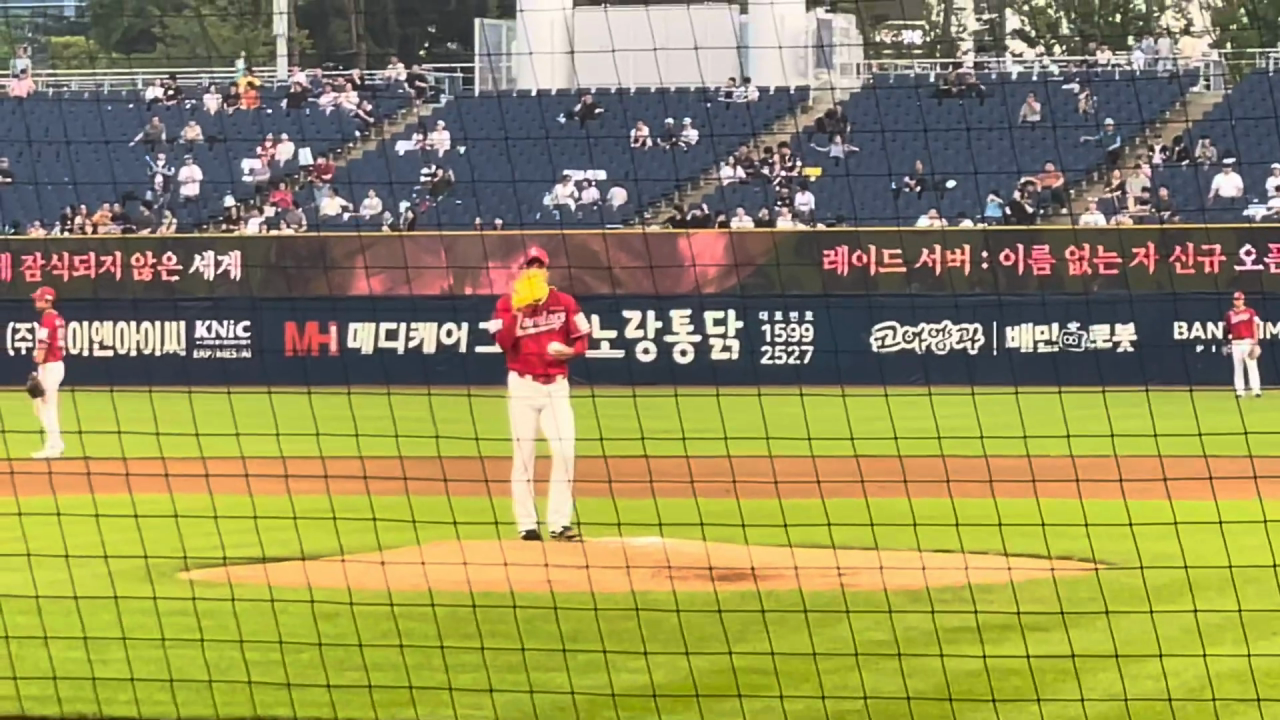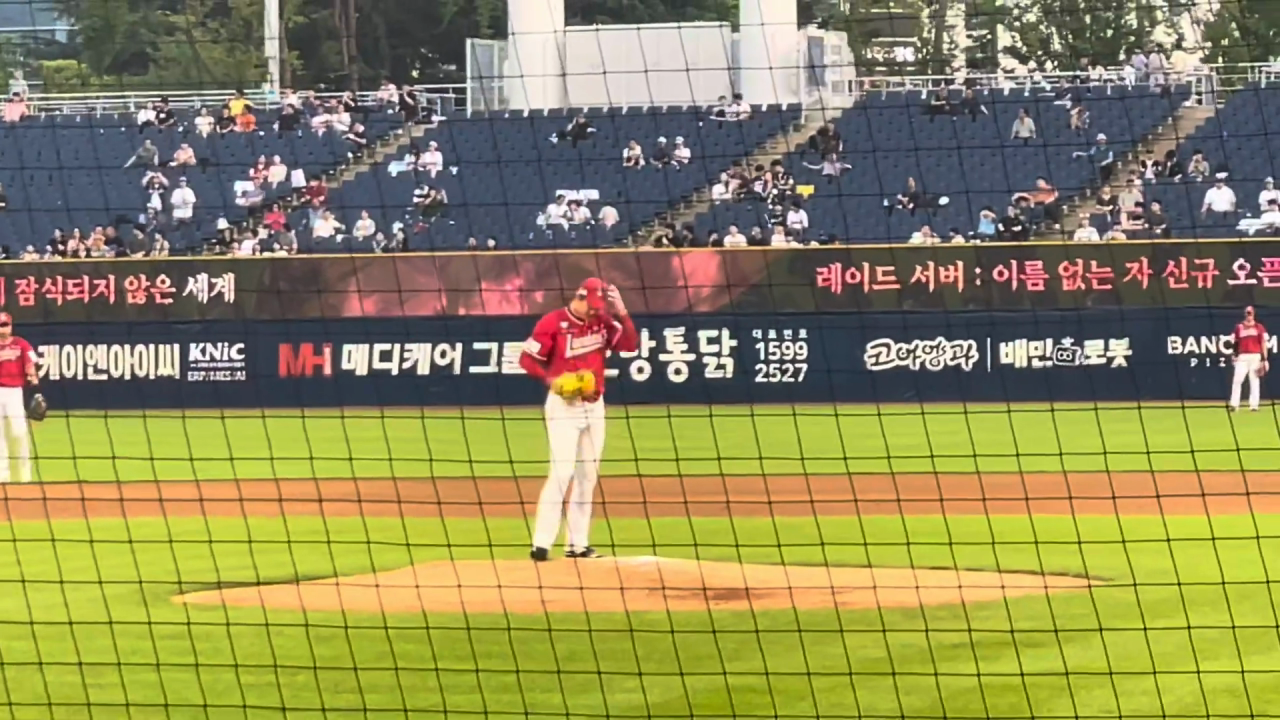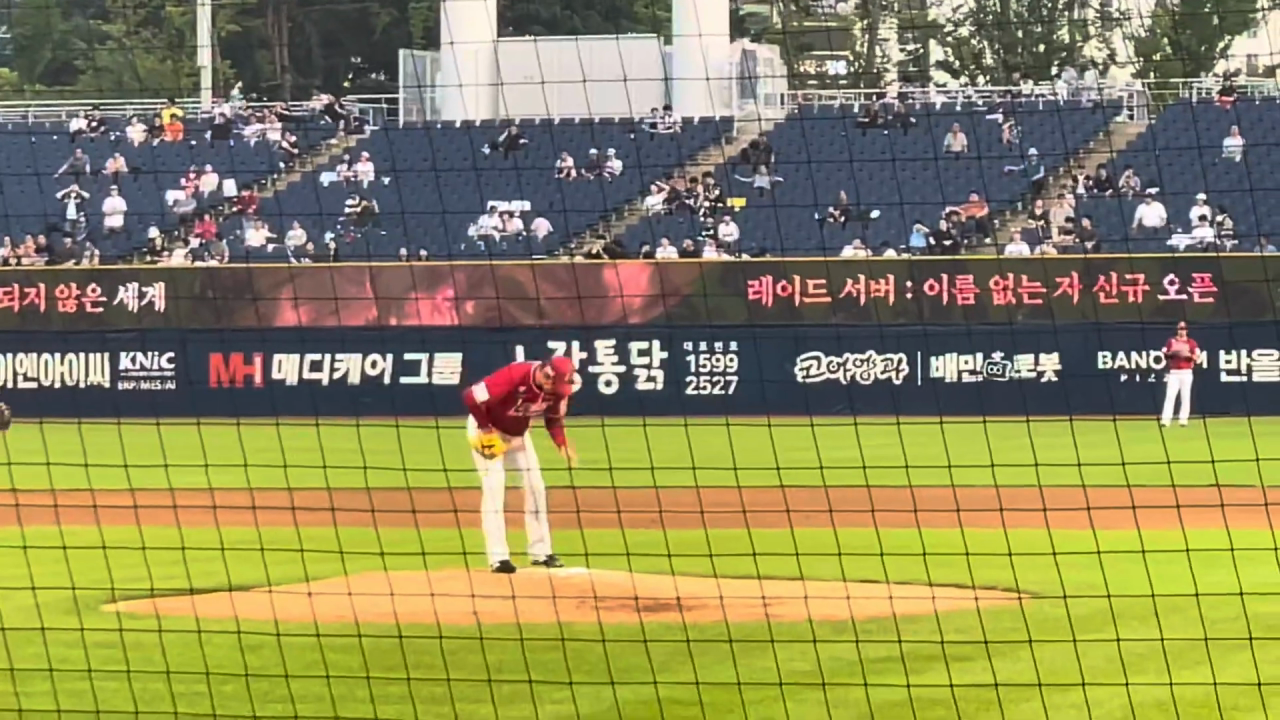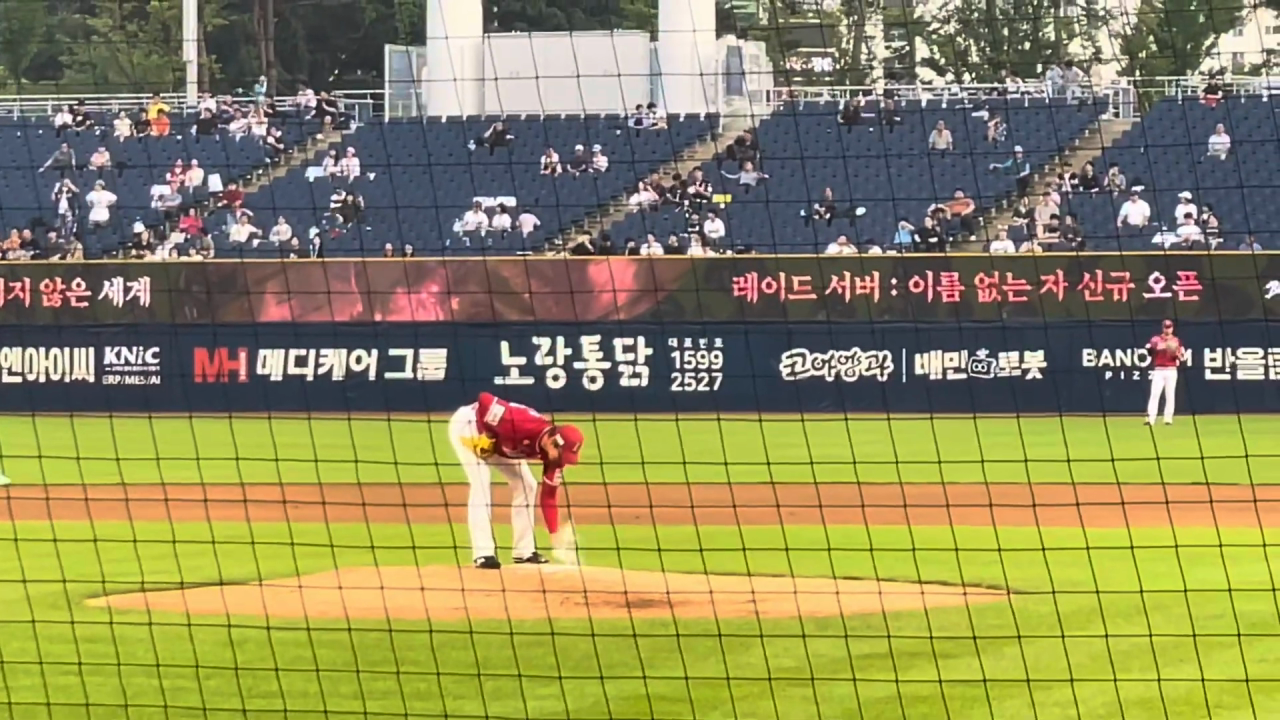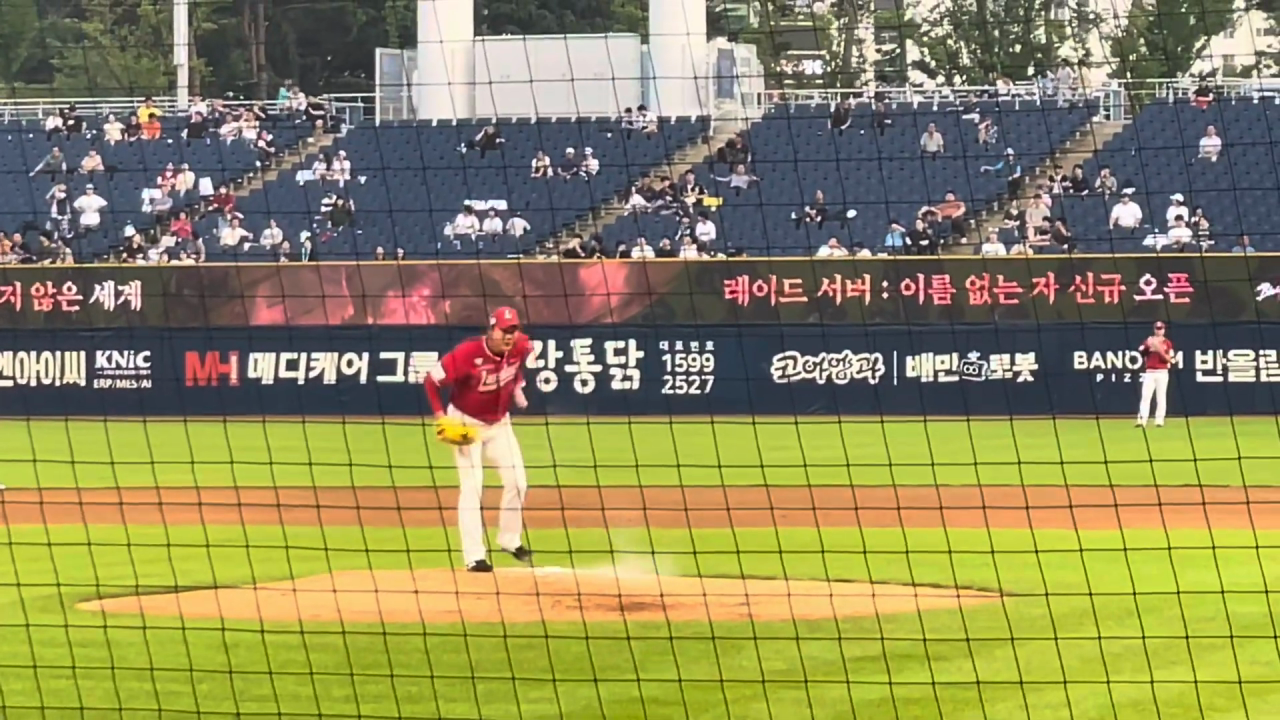
dt=1s
person 1, frame 1
left shoulder: (565, 302)
right shoulder: (507, 304)
left elbow: (583, 340)
right elbow: (503, 343)
left wrist: (570, 351)
right wrist: (517, 310)
left hip: (556, 386)
right hip: (522, 386)
left knee: (565, 453)
right knee: (524, 456)
left ankle: (559, 522)
right ankle: (526, 525)
person 1, frame 2
left shoulder: (603, 321)
right shoulder: (553, 322)
left elbow: (631, 345)
right elbow: (527, 358)
left wrist: (621, 312)
right wrist: (551, 379)
left hip: (595, 406)
right hip: (563, 405)
left knee: (588, 475)
right knee: (562, 472)
left ankle: (577, 543)
right ankle: (541, 542)
person 1, frame 3
left shoulder: (558, 388)
right shoulder: (514, 377)
left elbow: (554, 420)
right elbow: (470, 395)
left wrist: (563, 444)
right wrist: (485, 428)
left hip: (518, 433)
right hip: (486, 429)
left knee: (536, 486)
right knee: (494, 487)
left ankle: (540, 552)
right ankle: (498, 557)
person 1, frame 4
left shoulder: (553, 454)
right shoulder: (523, 427)
left elbow: (549, 494)
right elbow: (484, 399)
left wrist: (556, 533)
right wrist: (484, 435)
left hip: (499, 438)
right hip: (467, 424)
left knee: (527, 486)
right knee: (481, 485)
left ankle: (524, 551)
right ankle: (483, 554)
person 1, frame 5
left shoulder: (521, 345)
right shoulder: (466, 354)
right elbow: (432, 381)
left wrist: (518, 388)
right wrist: (441, 416)
left hip: (499, 422)
right hip: (466, 424)
left knee: (517, 482)
right knee: (472, 488)
left ankle: (510, 541)
right ankle: (474, 556)
